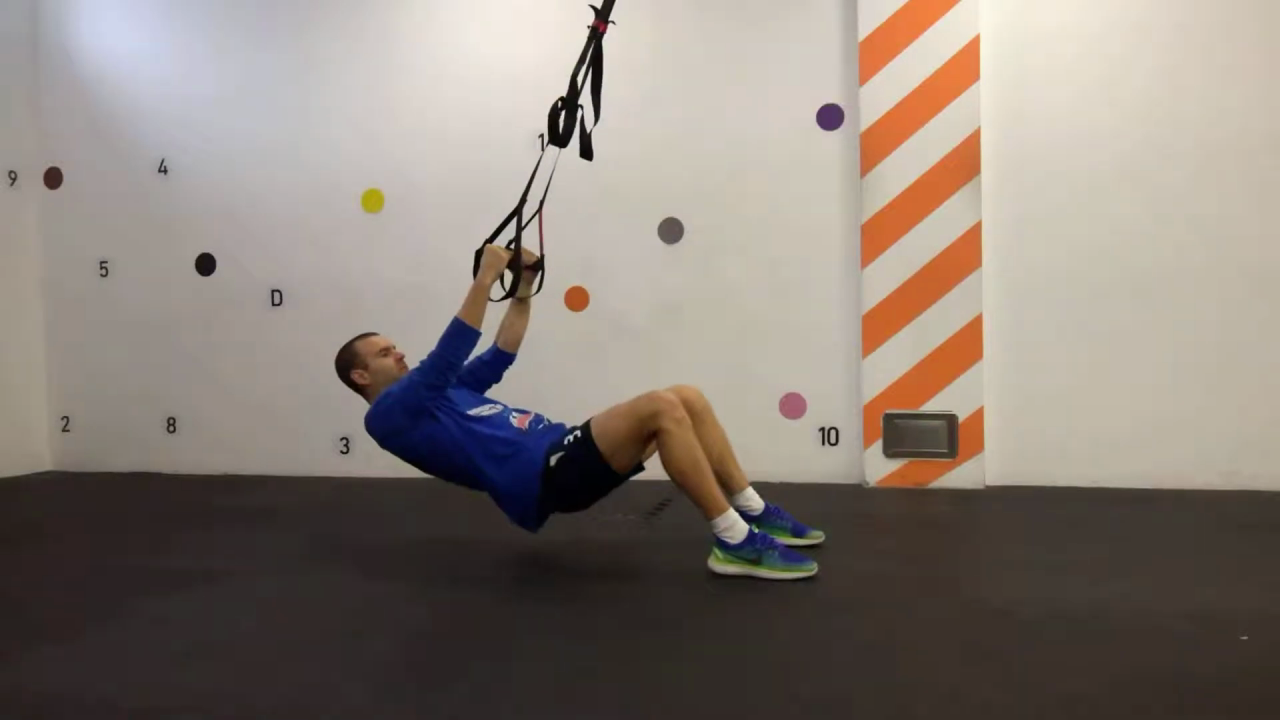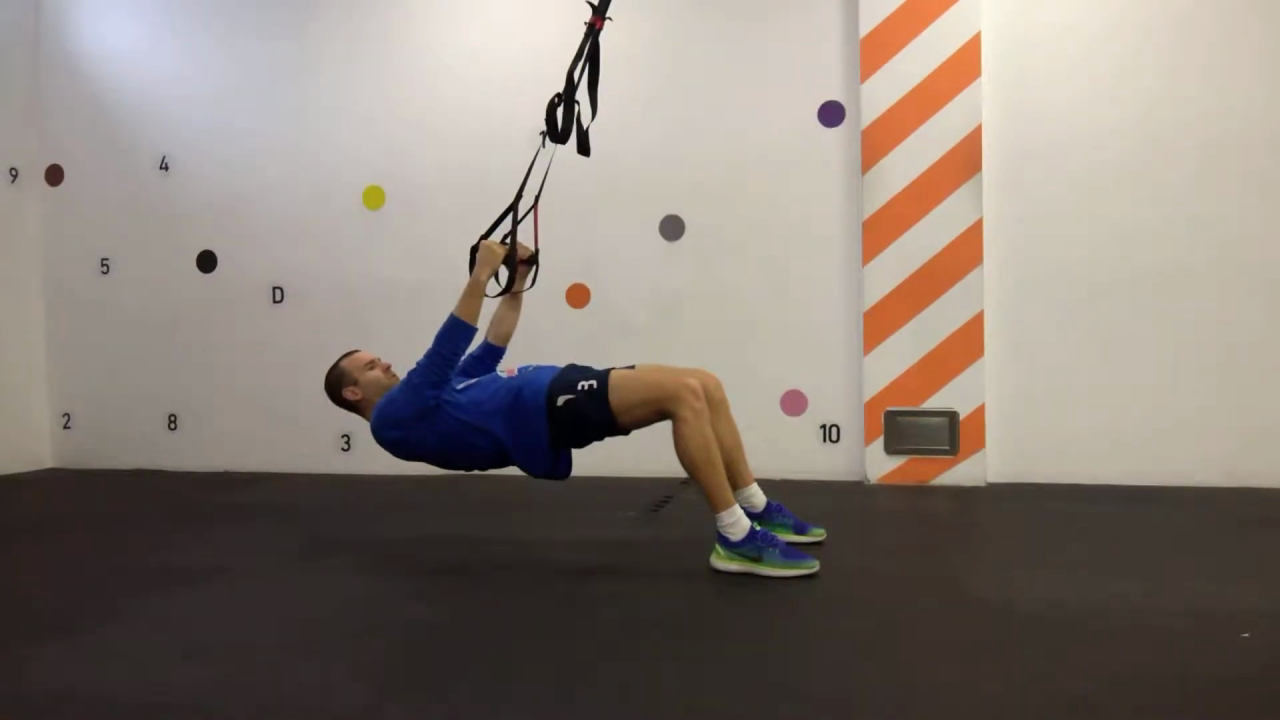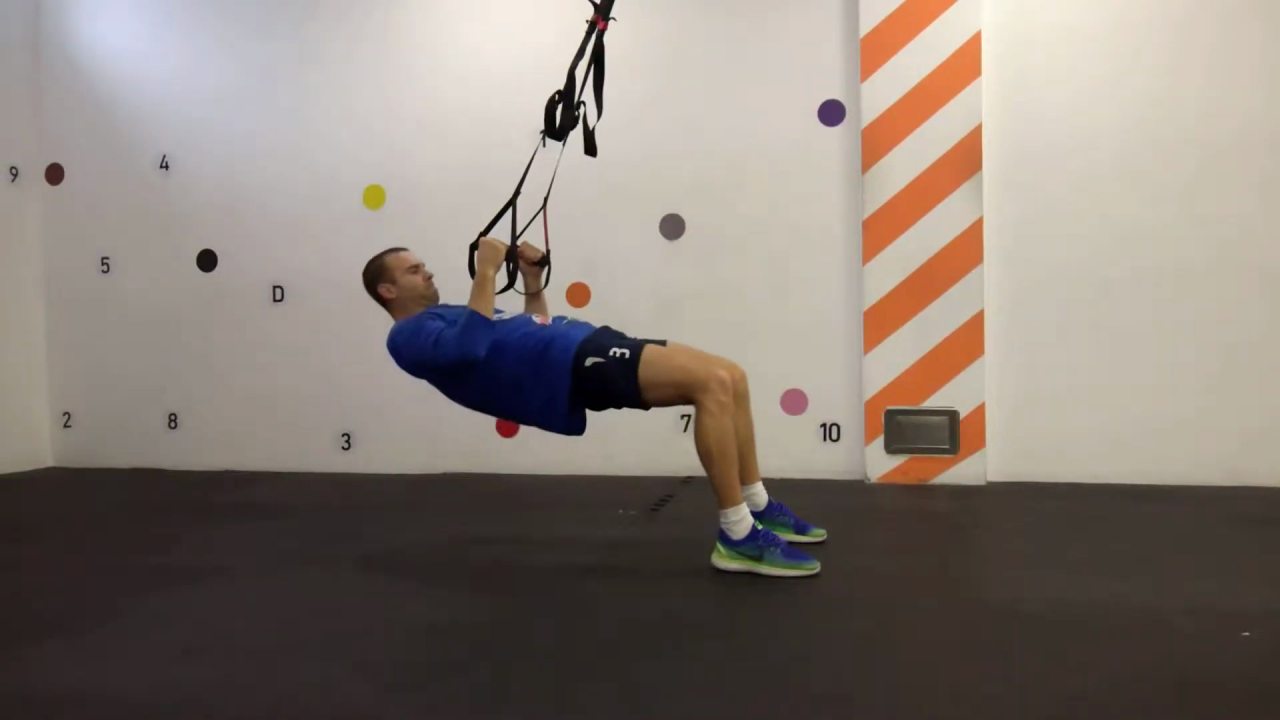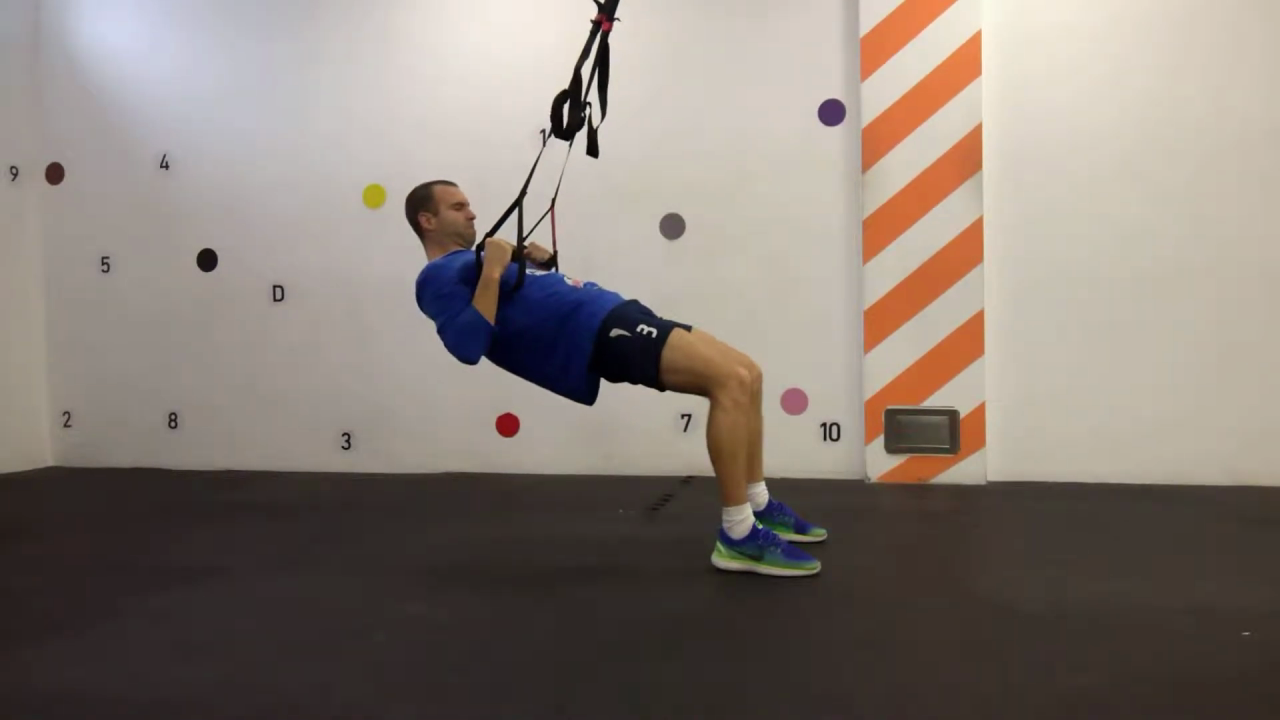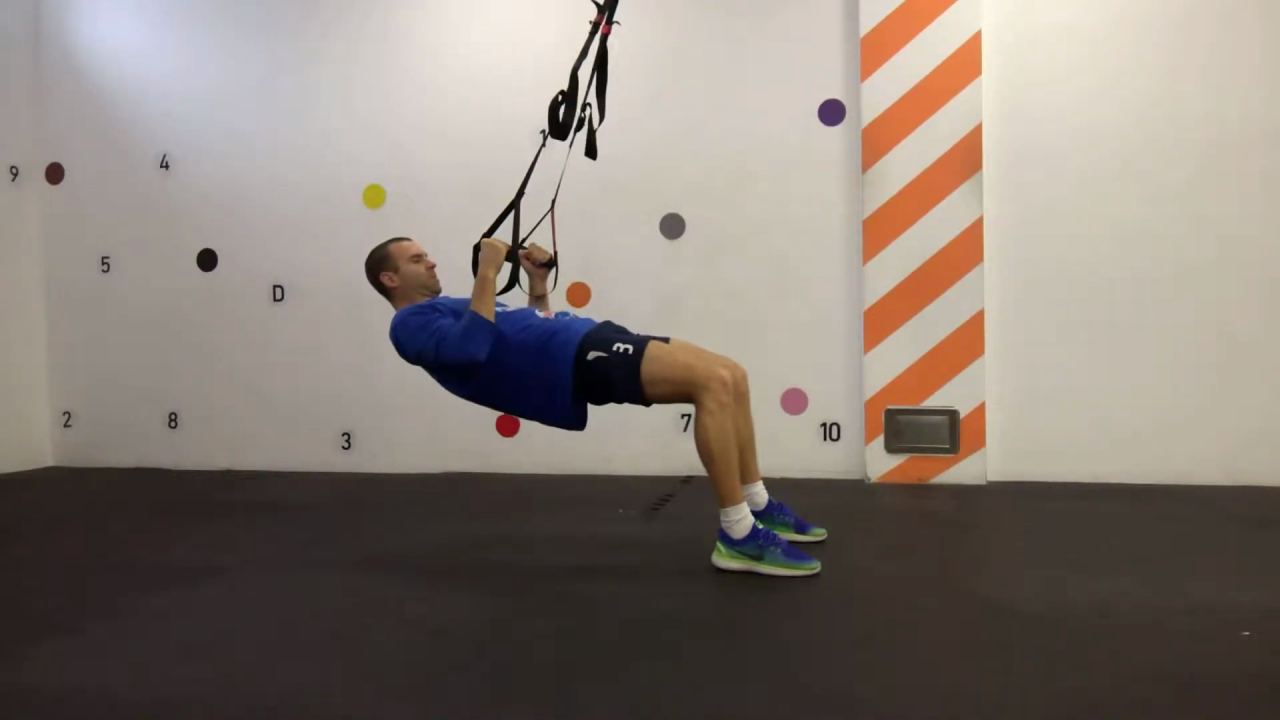
dt=1s
person 1, frame 1
left shoulder: (435, 396)
right shoulder: (389, 417)
left elbow: (499, 357)
right elbow: (444, 358)
left wrist: (523, 289)
right wrist: (483, 281)
left hip: (558, 454)
right hip: (543, 474)
left knee: (687, 399)
right knee: (663, 407)
left ankle: (755, 514)
right ankle: (734, 542)
person 1, frame 2
left shoulder: (425, 399)
right shoulder: (394, 421)
left elbow: (489, 351)
right elbow: (442, 355)
left wrist: (516, 283)
right wrist: (480, 277)
left hip: (556, 393)
right hip: (545, 412)
left knee: (704, 385)
right knee: (684, 392)
left ankle: (757, 510)
right ankle: (737, 538)
person 1, frame 3
left shoulder: (439, 317)
right shoulder: (408, 337)
right elbow: (469, 348)
left wrist: (531, 282)
right wrist: (485, 272)
left hip: (583, 345)
right hip: (570, 364)
left knee: (730, 378)
right knee: (715, 384)
left ankle: (758, 508)
right ankle: (738, 536)
person 1, frame 4
left shoulder: (465, 264)
right shoulder: (438, 277)
right elbow: (468, 346)
left wrist: (538, 271)
right wrist: (492, 271)
left hip: (608, 317)
right hip: (594, 334)
left knee: (744, 375)
right knee: (731, 379)
left ankle: (759, 506)
right ankle: (739, 535)
person 1, frame 5
left shoulder: (440, 311)
right shoulder: (411, 325)
right elbow: (470, 348)
left wrist: (537, 283)
right wrist: (487, 272)
left hip: (583, 341)
right hip: (573, 359)
left knee: (731, 377)
right knee: (716, 383)
left ankle: (759, 508)
right ankle: (738, 536)
